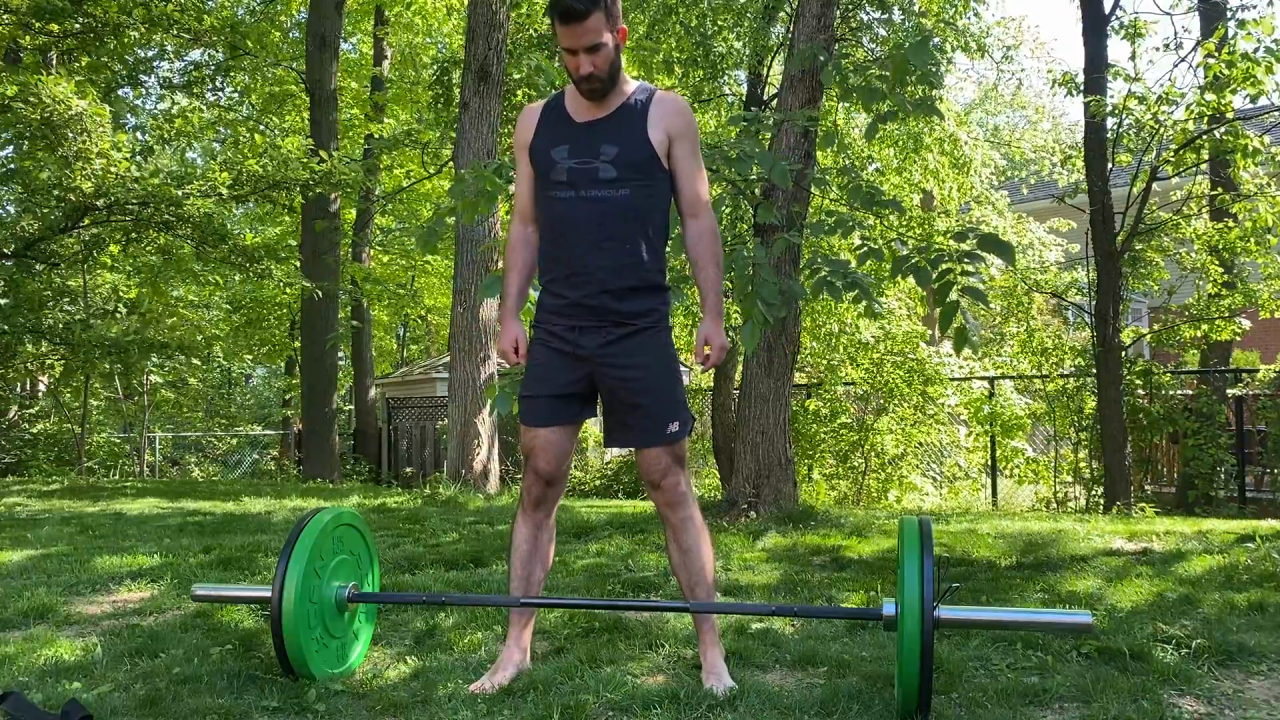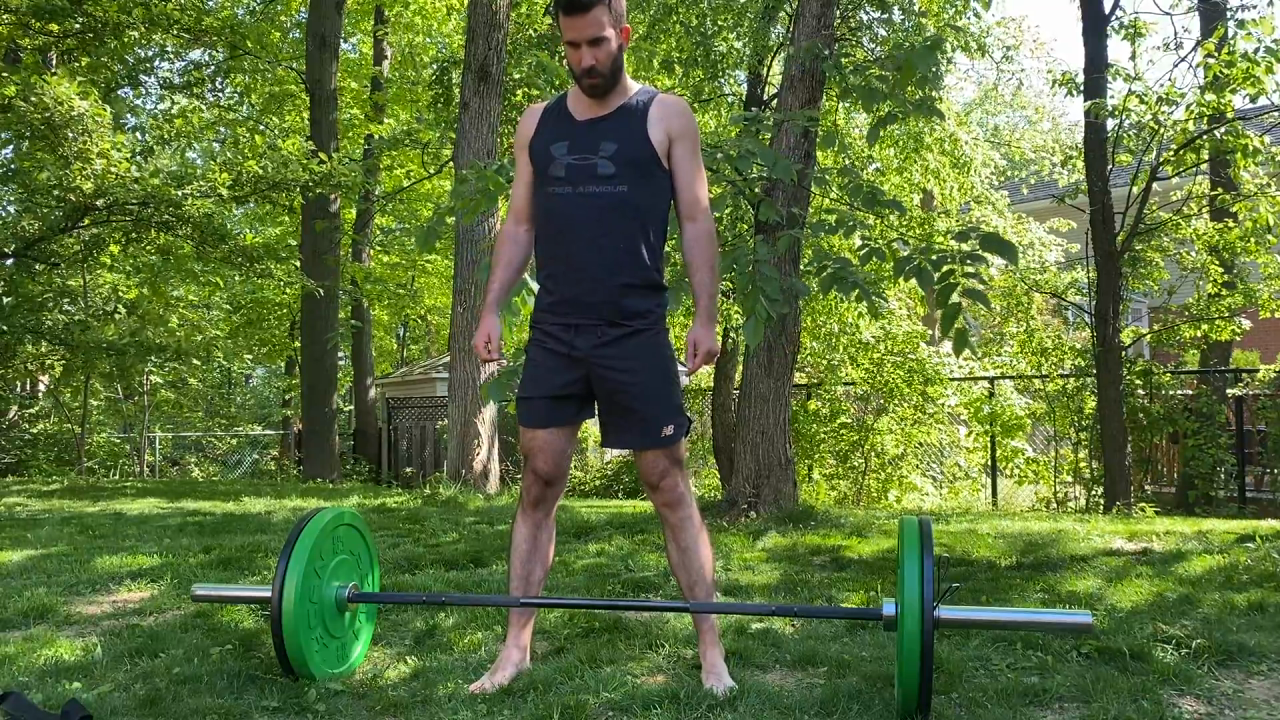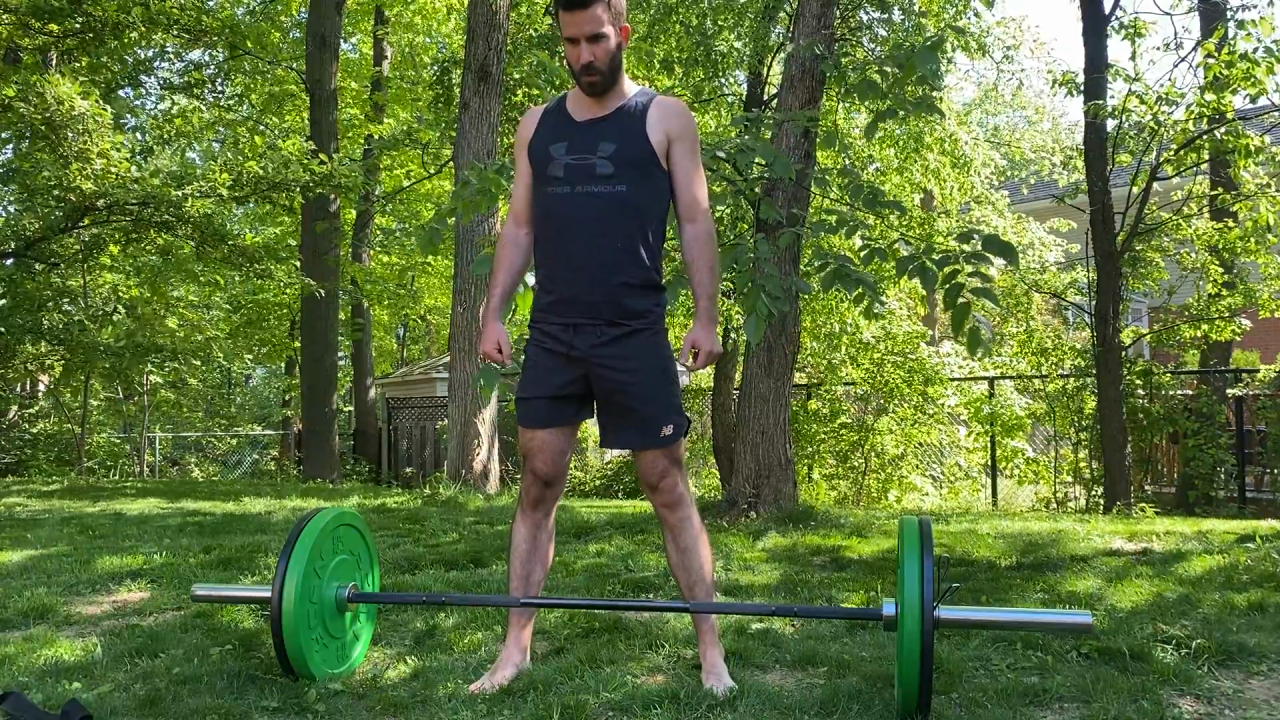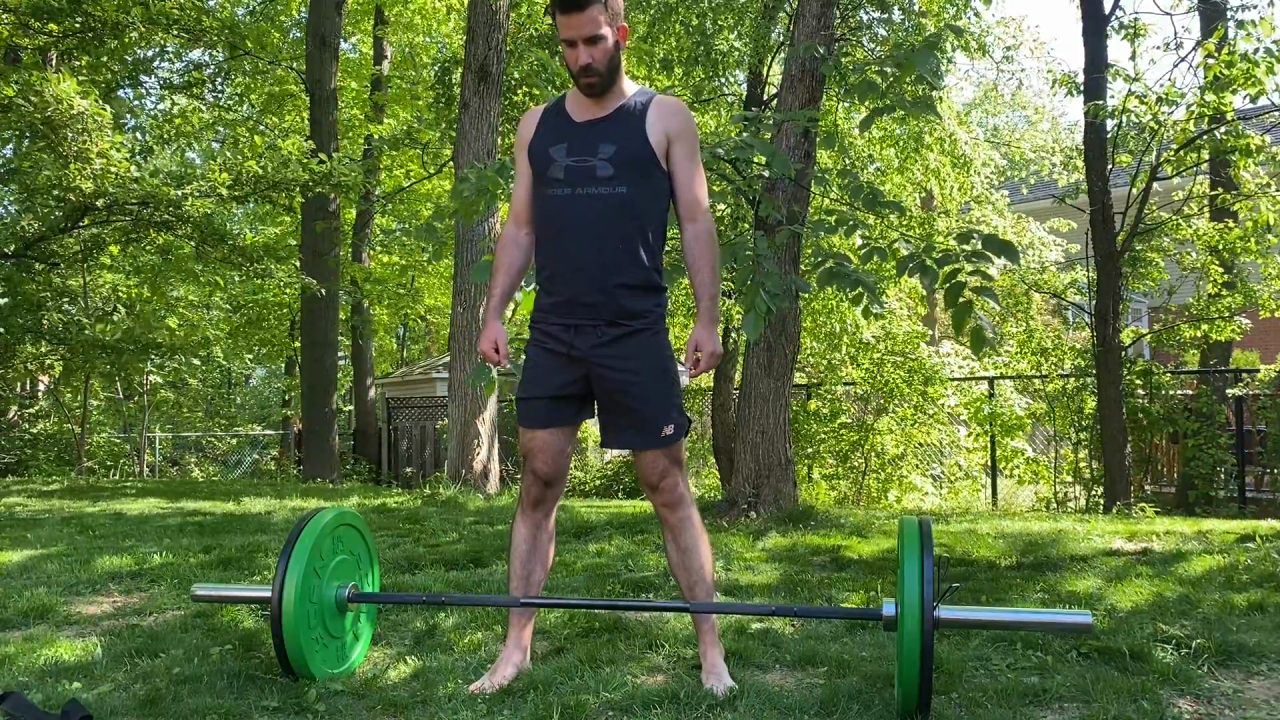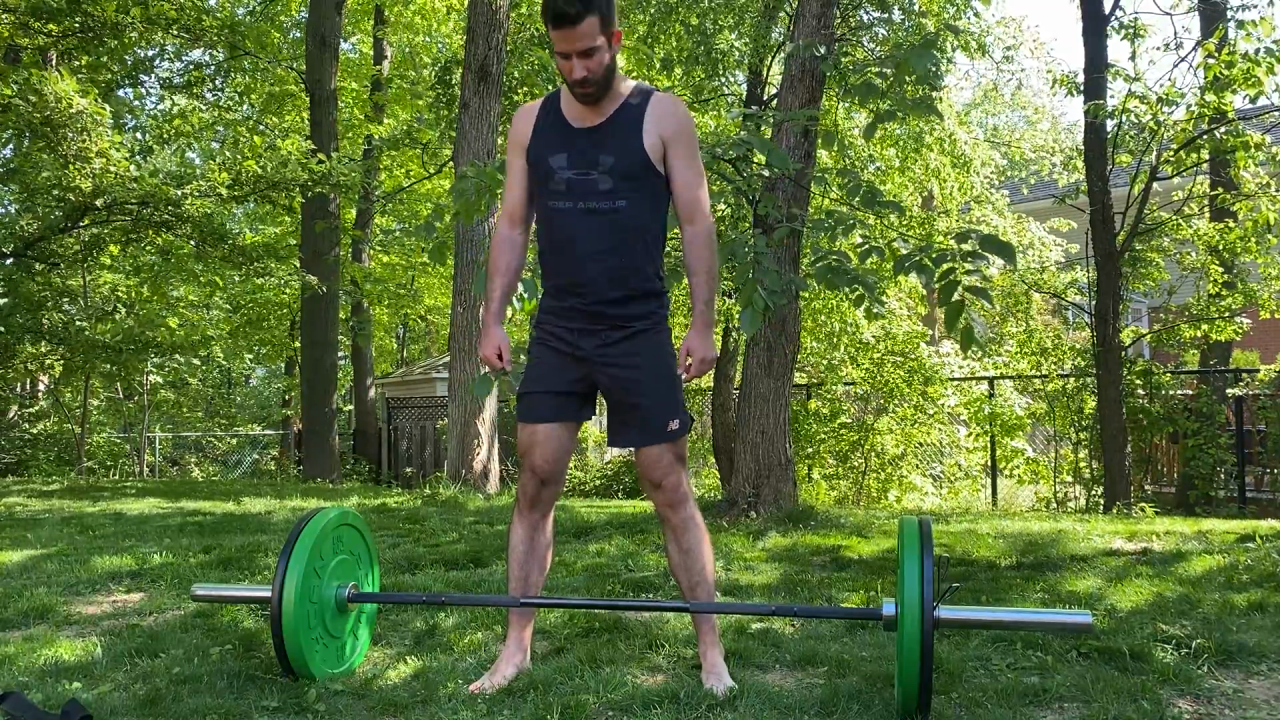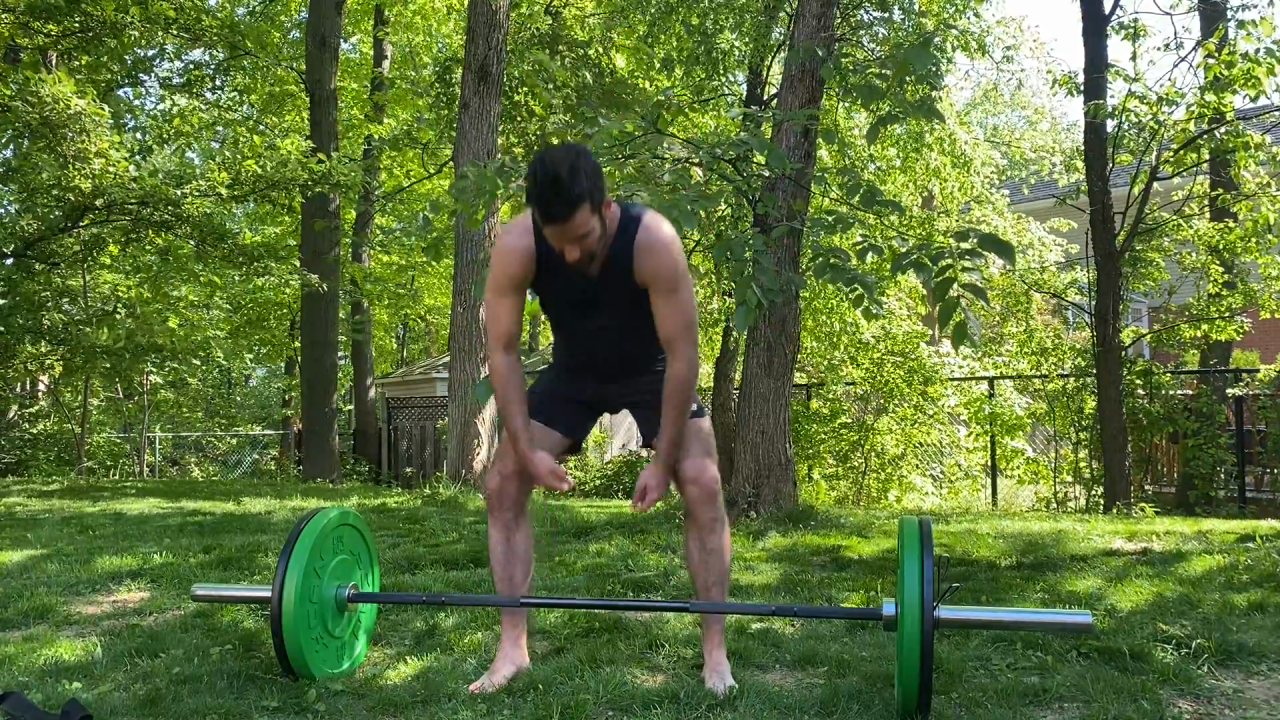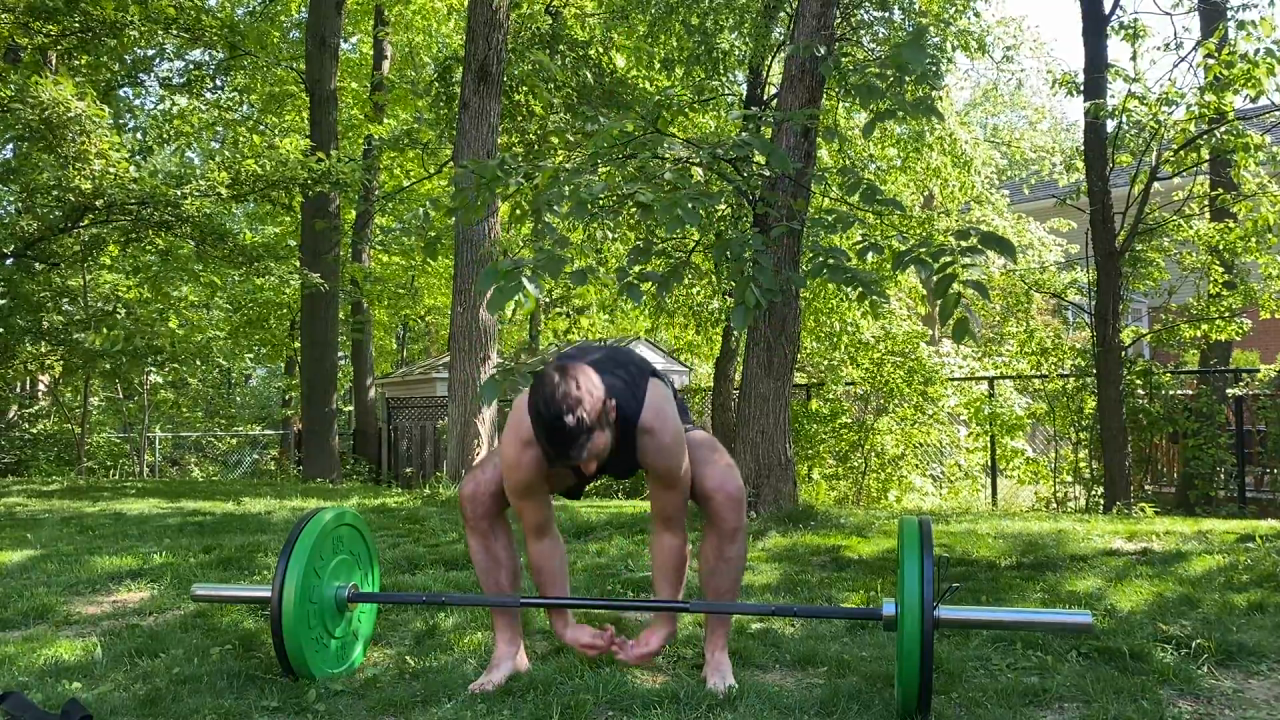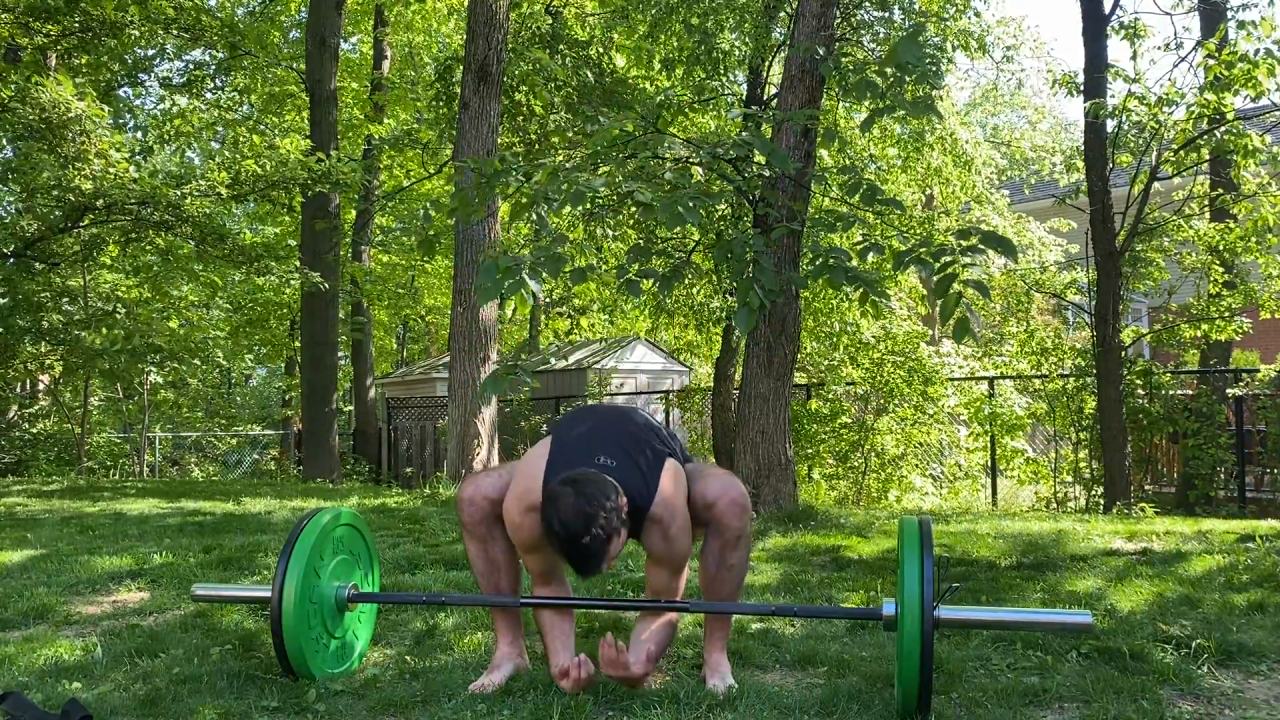
dt=0.3s
person 1, frame 1
left shoulder: (666, 113)
right shoulder: (536, 121)
left elbow: (698, 217)
right elbow: (526, 224)
left wrist: (713, 314)
right wrist: (510, 313)
left hip: (640, 333)
right hip: (556, 333)
left knee: (671, 487)
right knee: (539, 486)
left ankle: (710, 648)
right ankle: (516, 646)
person 1, frame 2
left shoulder: (667, 114)
right shoulder: (538, 121)
left elbow: (697, 220)
right elbow: (520, 224)
left wrist: (706, 317)
right wrist: (490, 310)
left hip: (637, 335)
right hip: (553, 335)
left knee: (670, 489)
right knee: (538, 487)
left ankle: (710, 648)
right ankle: (516, 645)
person 1, frame 3
left shoulder: (665, 116)
right shoulder: (538, 123)
left elbow: (696, 221)
right elbow: (519, 226)
left wrist: (706, 318)
right wrist: (494, 313)
left hip: (634, 335)
right hip: (551, 335)
left knee: (668, 489)
right knee: (536, 488)
left ankle: (709, 648)
right ankle: (516, 645)
person 1, frame 4
left shoulder: (665, 117)
right shoulder: (537, 123)
left elbow: (697, 222)
right elbow: (519, 227)
left wrist: (707, 320)
right wrist: (493, 314)
left hip: (636, 335)
right hip: (551, 336)
left knee: (669, 491)
right knee: (537, 490)
left ankle: (710, 648)
right ankle: (516, 647)
person 1, frame 5
left shoulder: (662, 115)
right shoulder: (531, 122)
left elbow: (697, 223)
right elbow: (512, 225)
left wrist: (702, 323)
right wrist: (493, 318)
left hip: (640, 334)
right hip: (556, 336)
left knee: (671, 491)
right knee: (535, 489)
left ankle: (710, 646)
right ankle: (516, 645)
person 1, frame 6
left shoulder: (653, 240)
right shoulder: (513, 245)
left elbow: (682, 355)
right elbow: (501, 350)
left wrist: (664, 458)
right wrist: (526, 447)
left hip: (652, 370)
right hip: (572, 373)
left knee: (702, 489)
right knee: (501, 486)
left ankle: (715, 650)
right ankle: (513, 645)
person 1, frame 7
left shoulder: (658, 427)
right shoulder: (521, 442)
left elbow: (670, 530)
right elbow: (540, 535)
left wrist: (663, 622)
right wrist: (562, 624)
left hip: (646, 432)
left knee: (726, 492)
right knee: (476, 496)
left ankle: (716, 651)
right ankle: (509, 648)
person 1, frame 8
left shoulder: (665, 506)
right shoulder: (525, 503)
left elbow: (662, 603)
right elbow: (547, 583)
left wrist: (639, 663)
right wrist: (561, 661)
left hip: (652, 477)
left knee: (730, 502)
right knee: (475, 498)
left ankle: (715, 653)
right ankle: (510, 648)
